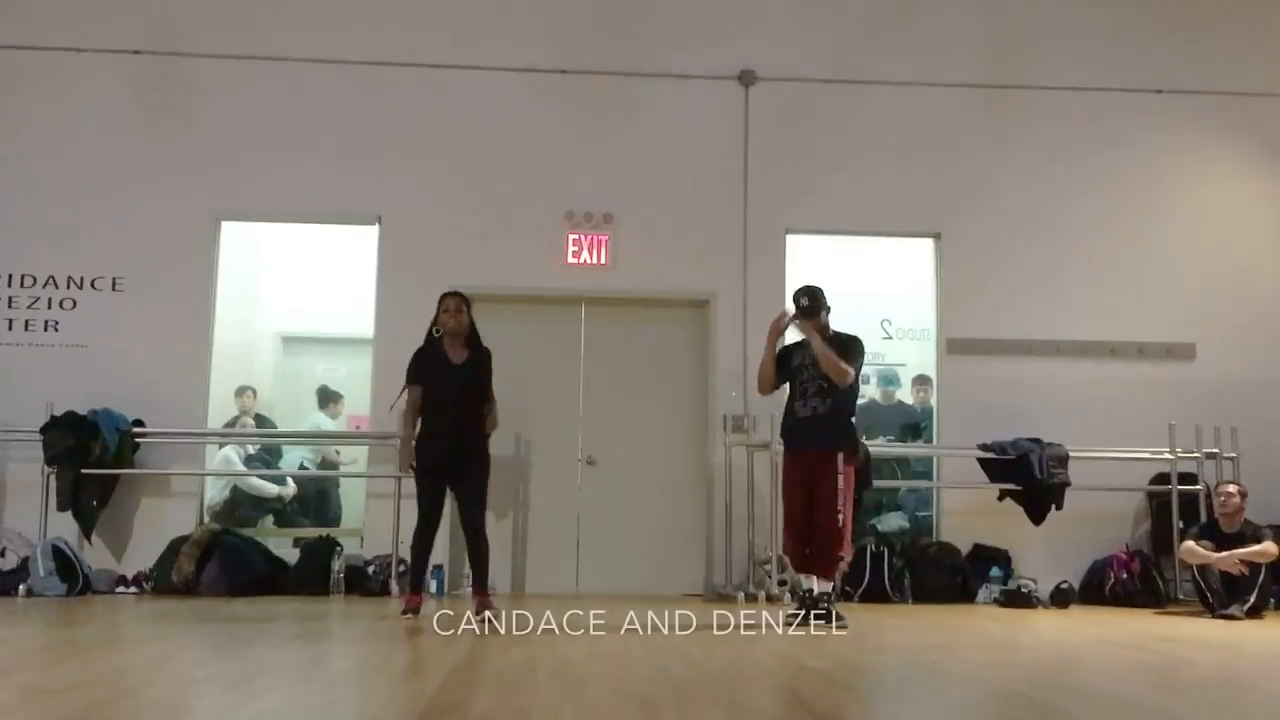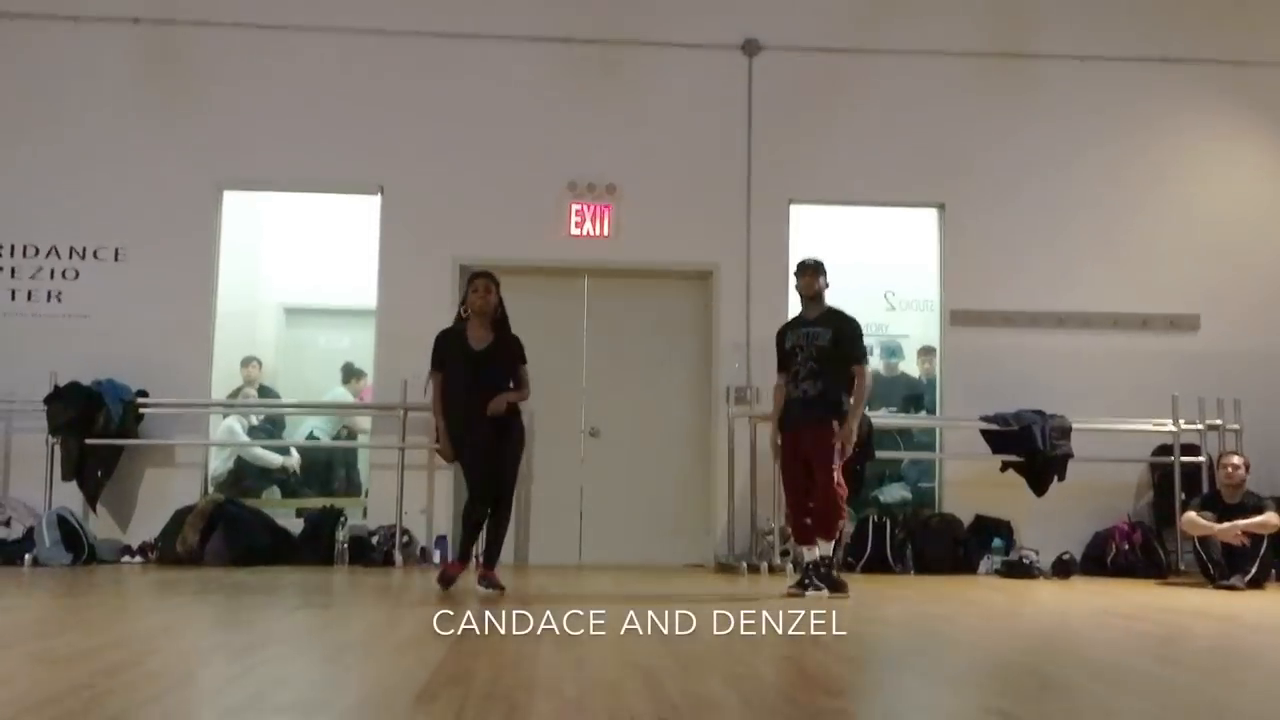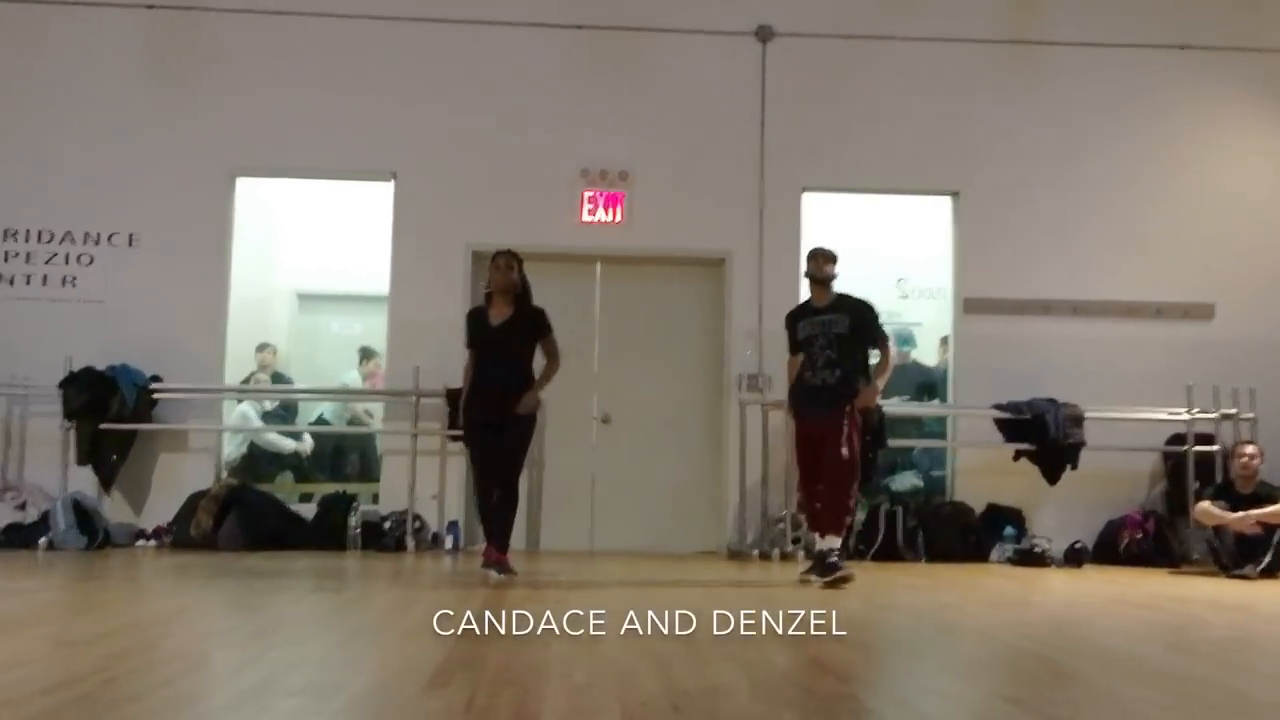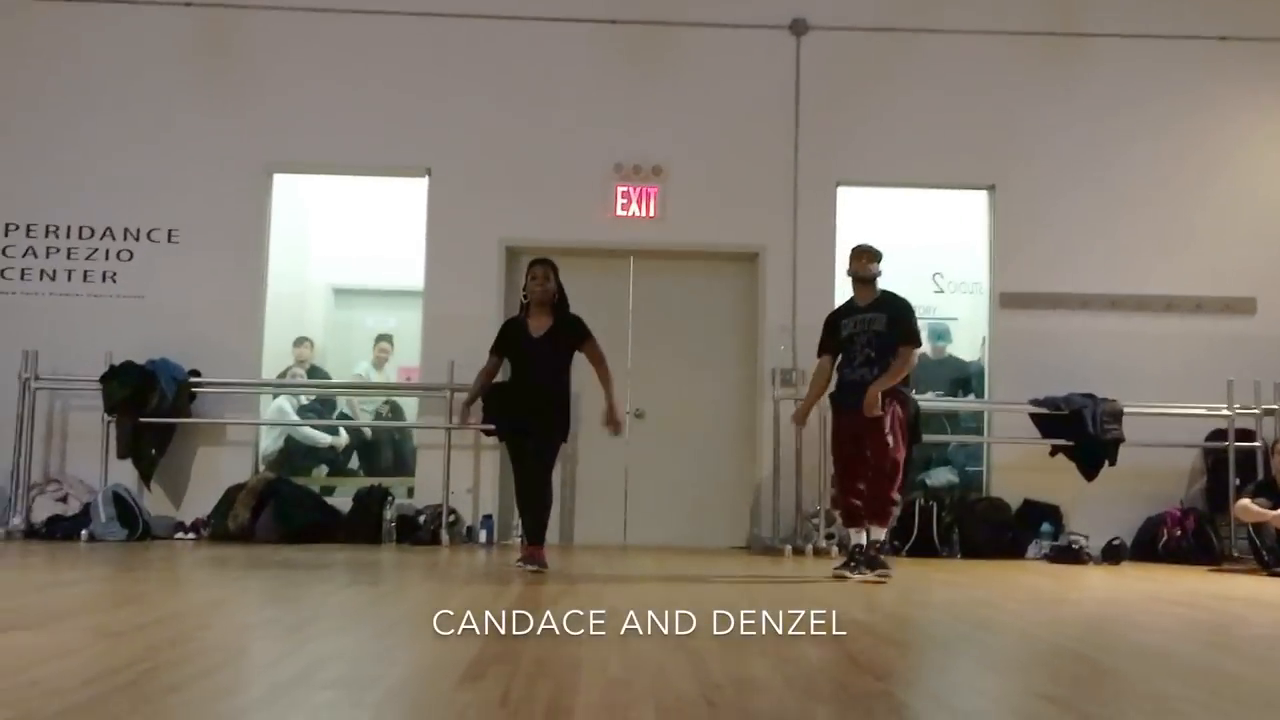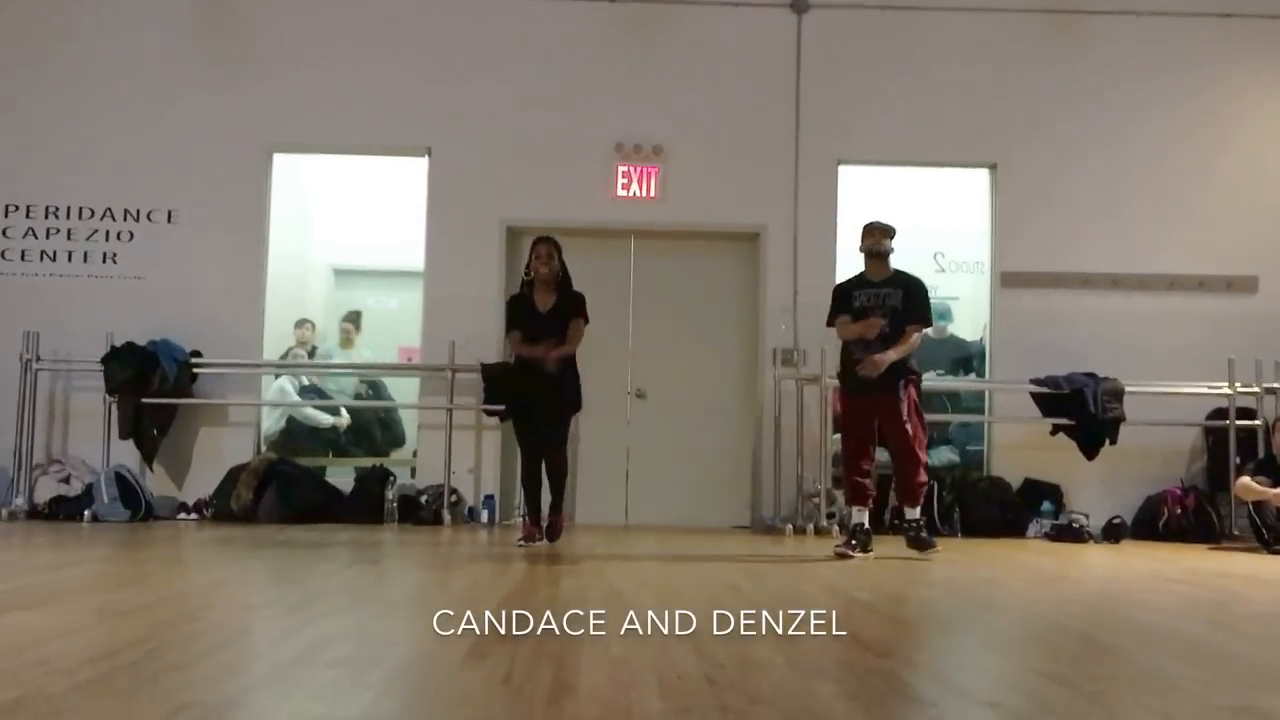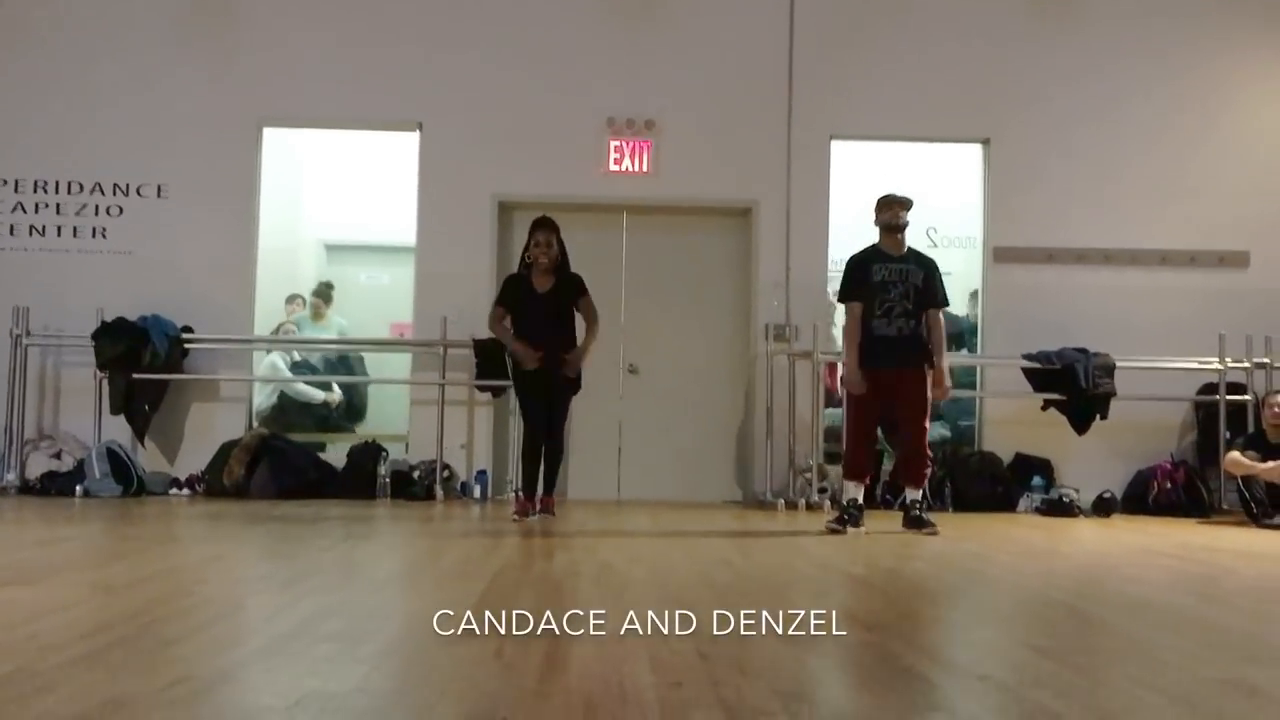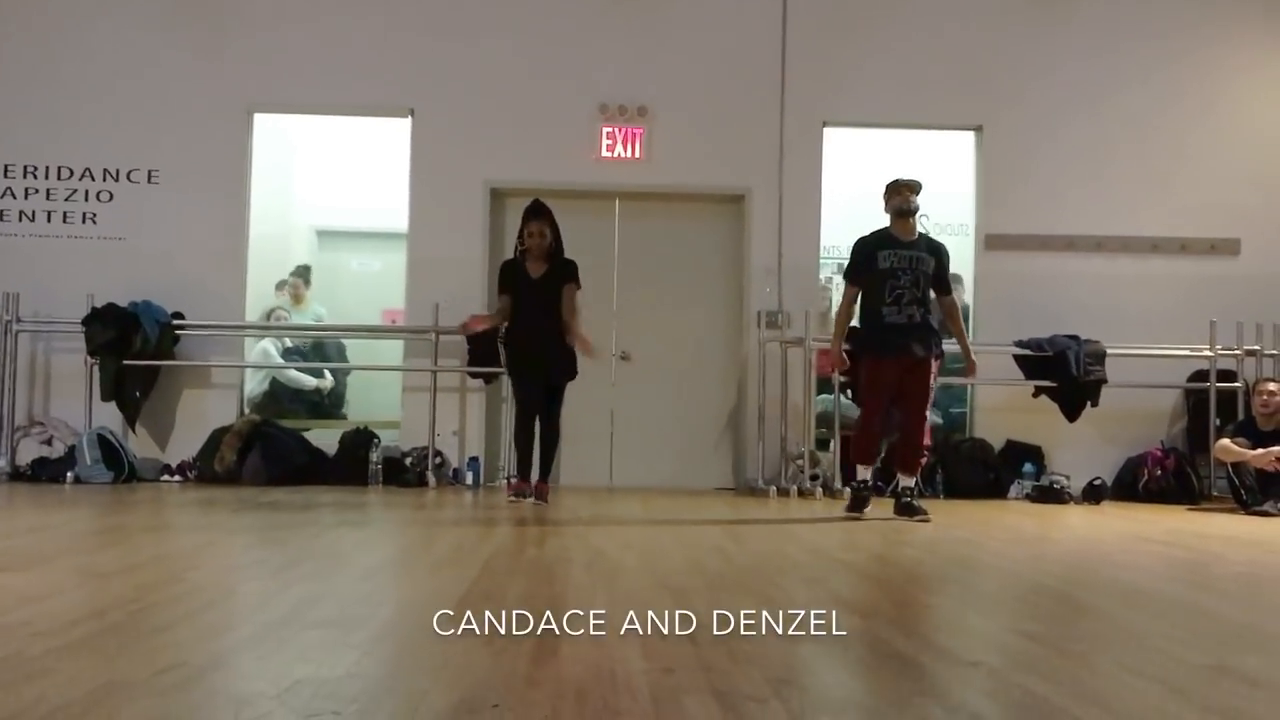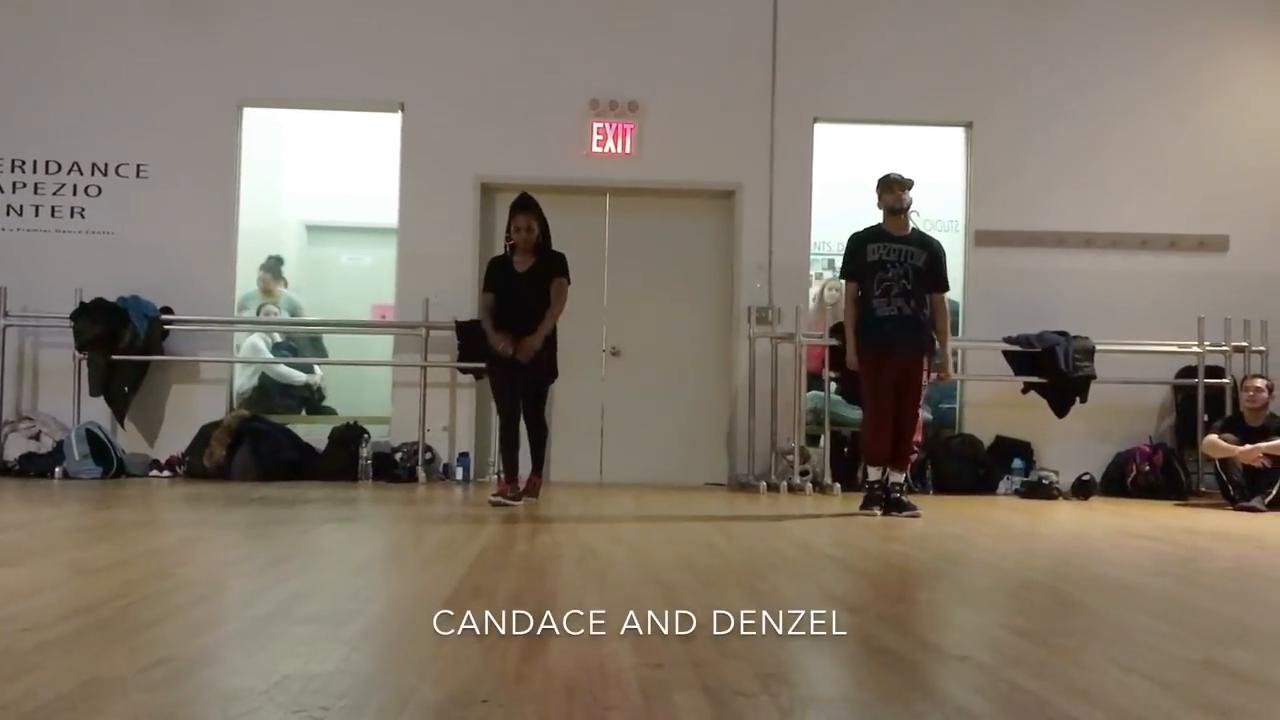
dt=0.3s
person 1, frame 1
left shoulder: (849, 344)
right shoulder: (789, 353)
left elbow: (843, 377)
right elbow: (764, 387)
left wrist: (815, 339)
right wrist: (772, 341)
left hip: (835, 447)
right hip: (797, 447)
left knee: (832, 524)
right knee: (796, 524)
left ankle: (825, 600)
right ankle: (807, 595)
person 1, frame 2
left shoulder: (844, 325)
right shoulder: (786, 331)
left elbow: (862, 376)
left wrist: (852, 423)
right wrist: (774, 429)
left hip: (830, 422)
right hip: (794, 424)
left knee: (828, 489)
right knee: (798, 498)
left ankle: (826, 564)
right ankle: (810, 568)
person 1, frame 3
left shoulder: (859, 310)
right shoulder: (795, 318)
left elbow: (884, 352)
left wrist: (874, 385)
right wrist: (791, 397)
left hip: (845, 406)
right hip: (807, 408)
left knee: (841, 479)
right knee: (812, 483)
left ankle: (833, 553)
right ankle: (822, 553)
person 1, frame 4
left shoulder: (897, 308)
right shoulder: (837, 318)
left elbow: (908, 358)
right elbow: (825, 366)
left wrist: (878, 389)
right wrist: (805, 407)
left hip: (885, 400)
right hip: (846, 404)
left knee: (884, 468)
right knee: (848, 478)
left ankle: (876, 547)
right ankle: (858, 548)
person 1, frame 5
left shoulder: (911, 286)
right shoulder: (846, 290)
left elbow: (913, 335)
right elbow: (841, 329)
left wrist: (887, 357)
right wrist: (862, 327)
left hip: (897, 378)
right hip: (856, 382)
left knee: (908, 451)
right knee: (855, 457)
left ankle: (914, 525)
right ankle: (860, 531)
person 1, frame 6
left shoulder: (925, 265)
right shoulder: (860, 263)
left elbow: (935, 318)
right elbow: (852, 316)
left wrist: (941, 367)
right wrist: (851, 363)
left hip: (913, 363)
right hip: (869, 363)
left knee: (915, 437)
right knee: (859, 435)
left ankle: (914, 508)
right ankle: (852, 506)
person 1, frame 7
left shoulder: (935, 250)
right shoulder: (868, 246)
left elbow: (947, 302)
right elbow: (850, 296)
left wrist: (966, 348)
right wrist: (837, 342)
left hip: (922, 348)
right hip: (877, 347)
left knee: (916, 423)
right knee: (871, 418)
left ankle: (906, 494)
right ankle: (861, 487)
person 1, frame 8
left shoulder: (930, 247)
right shoulder: (861, 241)
left elbow: (938, 302)
right elbow: (851, 295)
left wrist: (945, 352)
right wrist: (850, 344)
left hip: (915, 345)
right hip: (874, 343)
left knee: (908, 419)
right knee: (877, 416)
left ankle: (896, 490)
right ankle: (875, 486)
person 2, frame 1
left shoulder: (481, 356)
right shoulder: (424, 357)
right elbow: (412, 406)
left wrist: (492, 413)
right wrist: (407, 445)
left hip: (472, 452)
right hip: (432, 451)
left knee: (474, 522)
right knee: (428, 522)
left ankle: (482, 595)
right ankle: (414, 593)
person 2, frame 2
left shoulder: (510, 342)
right shoulder: (448, 339)
left elbow: (524, 388)
right elbow: (438, 391)
left wrist: (507, 396)
right wrist: (443, 435)
left hip: (506, 430)
right hip: (468, 431)
left knee: (503, 498)
right knee: (480, 495)
left ankle: (488, 568)
right ankle: (460, 559)
person 2, frame 3
left shoulder: (531, 316)
right shoulder: (475, 317)
left elbow: (553, 360)
left wrist: (533, 392)
right wrist: (464, 404)
left hip: (516, 409)
right hip: (480, 408)
left knee: (508, 478)
right knee: (483, 478)
left ankle: (500, 552)
right ankle: (490, 544)
person 2, frame 4
left shoulder: (570, 325)
right shoulder: (511, 327)
left elbow: (600, 364)
right elbow: (489, 370)
left wrist: (610, 405)
right wrist: (468, 403)
left hip: (551, 414)
right hip: (516, 414)
left knee: (540, 475)
right knee: (523, 478)
left ankle: (537, 548)
right ankle: (529, 545)
person 2, frame 5
left shoulder: (573, 300)
right shoulder: (517, 303)
left elbow: (573, 343)
right elbow: (516, 346)
left wrist: (555, 354)
right wrist: (539, 351)
left hip: (561, 389)
right hip: (525, 389)
left knee: (555, 451)
right knee: (530, 454)
left ankle: (556, 514)
right ankle: (533, 523)
person 2, frame 6
left shoulder: (572, 282)
right shoulder: (514, 283)
left elbow: (592, 319)
right elbow: (495, 322)
left wrist: (583, 349)
right wrist: (517, 347)
left hip: (562, 369)
right hip: (527, 369)
left knee: (554, 432)
right knee: (533, 429)
left ankle: (548, 497)
right ankle: (526, 498)
person 2, frame 7
left shoulder: (565, 268)
right shoulder: (509, 269)
left elbow: (569, 304)
right elbow: (504, 310)
left wrist: (575, 331)
right wrist: (489, 321)
left hip: (556, 353)
right hip: (521, 352)
left knee: (549, 418)
right knee: (526, 410)
left ankle: (542, 482)
right ankle: (522, 480)
person 2, frame 8
left shoulder: (554, 262)
right shoulder: (497, 265)
left elbow: (558, 303)
right elbow: (486, 309)
left wrist: (538, 337)
right wrist: (494, 335)
left hip: (539, 352)
right hip: (503, 353)
left knee: (534, 415)
right knee: (507, 415)
left ankle: (536, 477)
right ankle: (510, 484)
